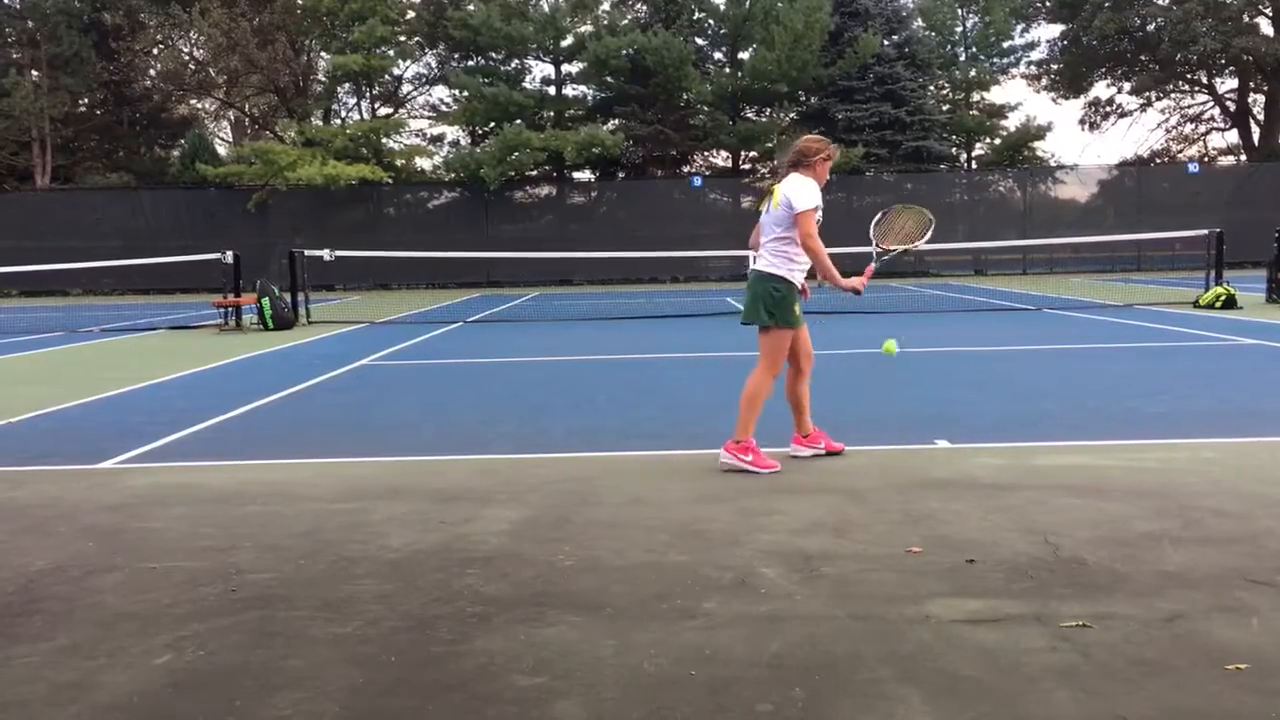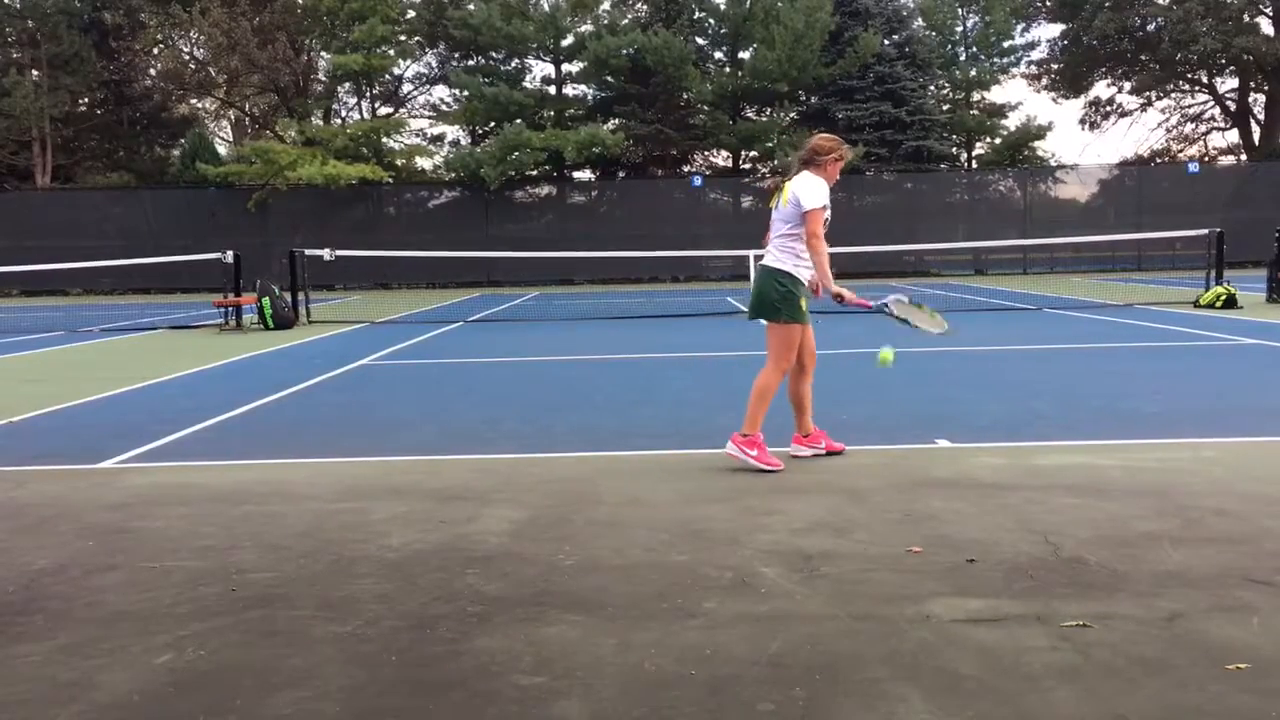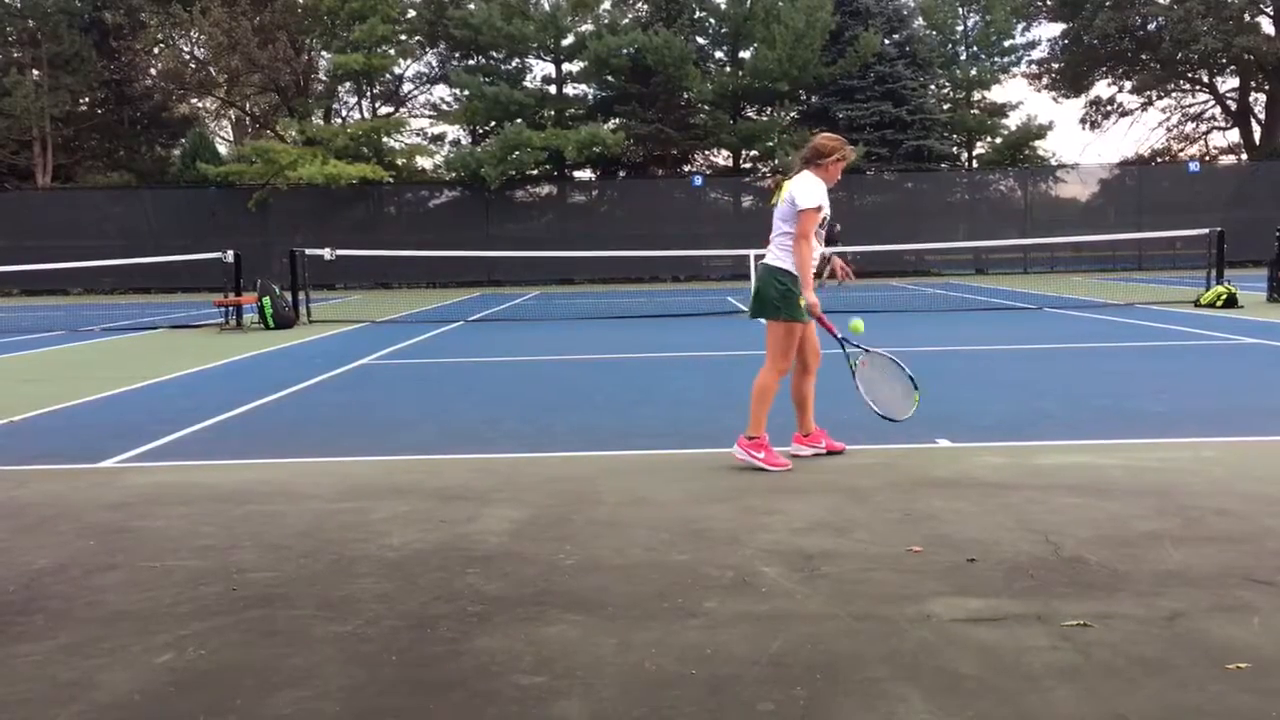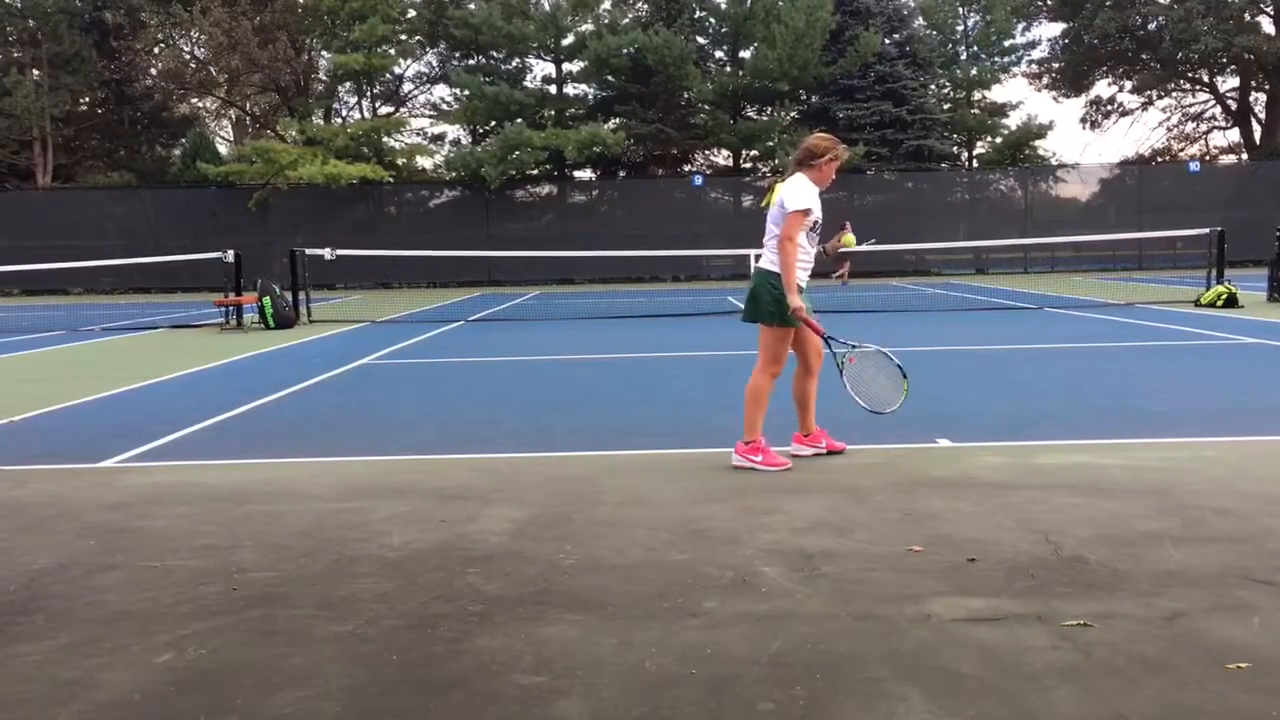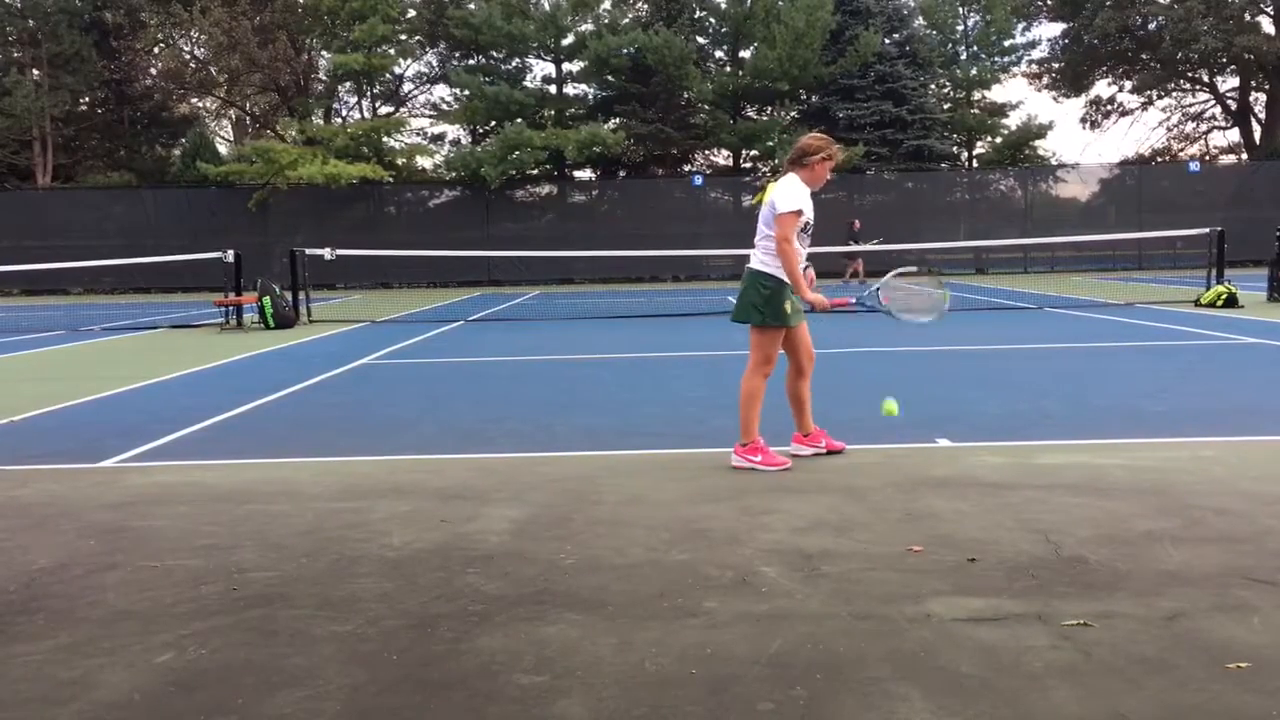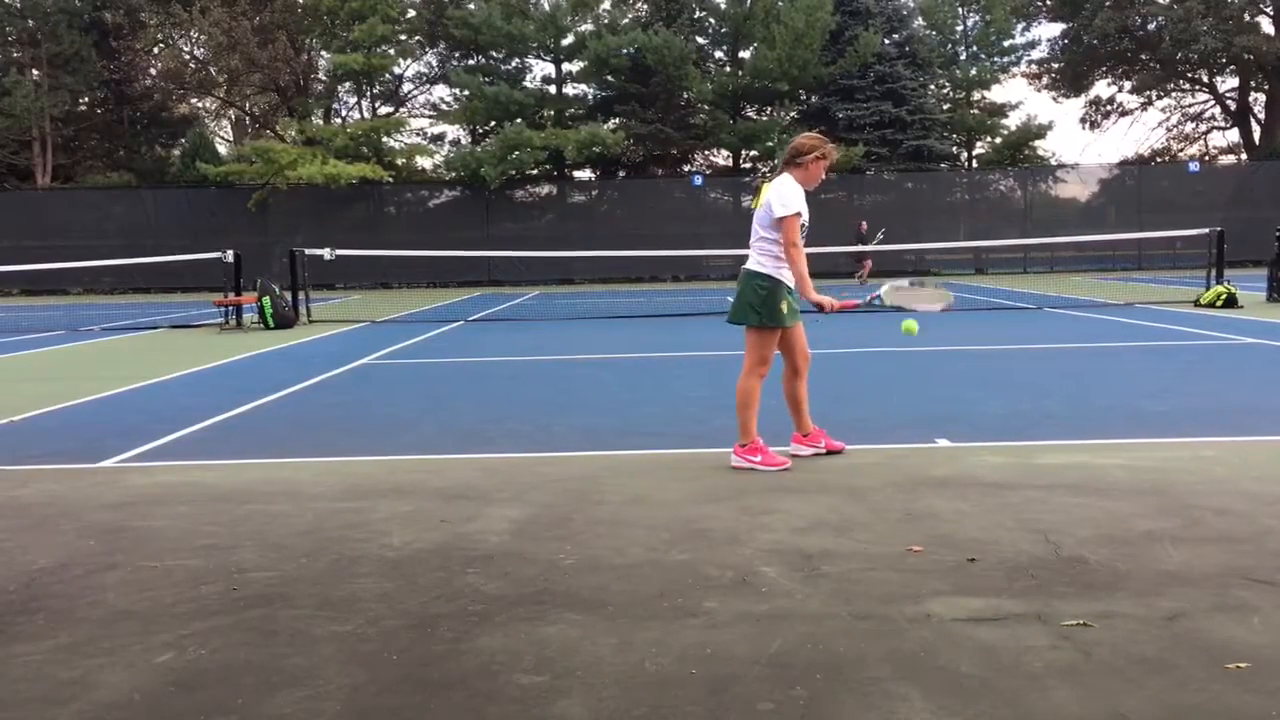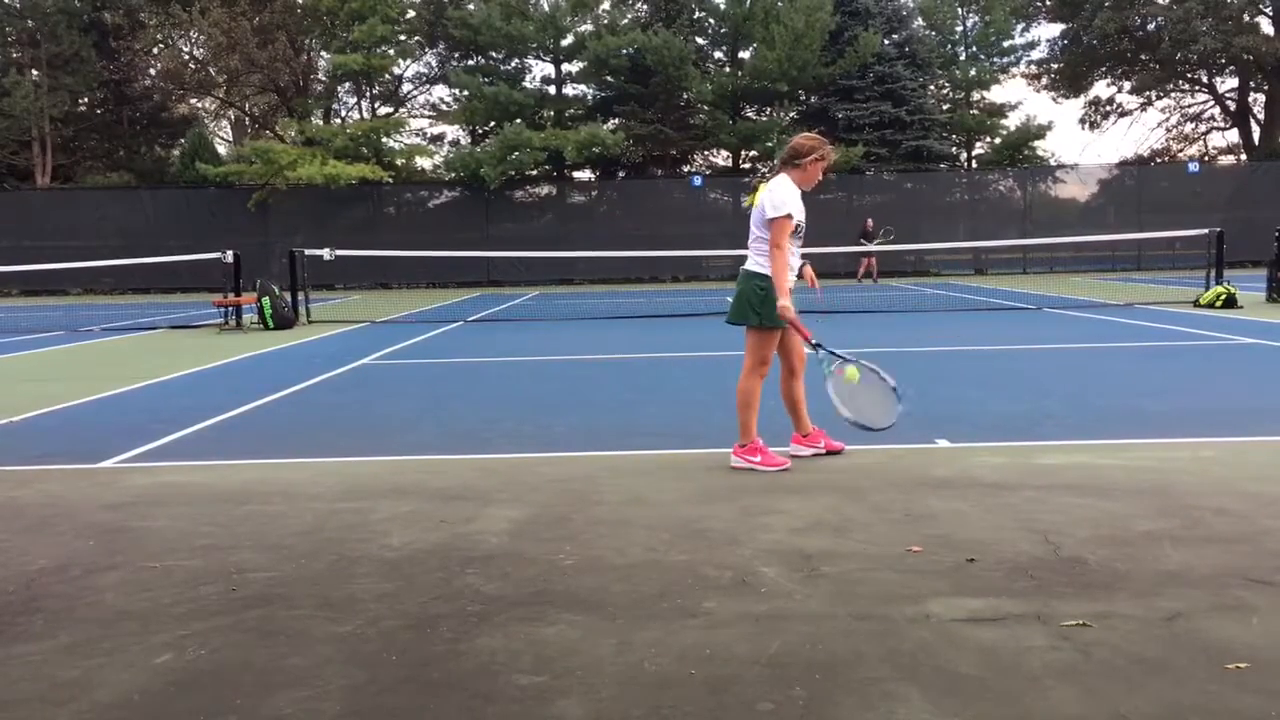
dt=0.2s
person 1, frame 1
left shoulder: (782, 189)
right shoulder: (805, 187)
left elbow: (755, 241)
right elbow: (809, 239)
right wrist: (837, 280)
left hip: (774, 281)
right hip: (777, 285)
left knee: (802, 361)
right knee: (768, 368)
left ankle: (805, 436)
right ankle: (739, 446)
person 1, frame 2
left shoulder: (794, 185)
right shoulder: (814, 185)
right elbow: (814, 239)
left wrist: (811, 277)
right wrist: (828, 284)
left hip: (783, 278)
right hip: (783, 281)
left knee: (805, 360)
right knee: (779, 365)
left ankle: (806, 436)
right ankle: (747, 438)
person 1, frame 3
left shoulder: (801, 184)
right shoulder: (812, 185)
right elbow: (802, 239)
left wrist: (829, 259)
right wrist: (807, 290)
left hip: (786, 280)
right hip: (784, 281)
left knee: (809, 359)
right knee: (778, 363)
left ankle: (807, 435)
right ankle: (752, 442)
person 1, frame 4
left shoulder: (798, 186)
right shoulder: (802, 188)
right elbow: (786, 241)
left wrist: (825, 248)
right wrist: (792, 294)
left hip: (785, 285)
right hip: (778, 284)
left knee: (812, 358)
right knee: (770, 367)
left ankle: (807, 436)
right ankle: (749, 446)
person 1, frame 5
left shoulder: (793, 188)
right shoulder: (793, 189)
right elbow: (784, 244)
left wrist: (804, 271)
right wrist: (807, 291)
left hip: (779, 286)
right hip: (769, 284)
left knee: (804, 359)
right knee: (761, 367)
left ankle: (806, 436)
right ankle: (747, 447)
person 1, frame 6
left shoulder: (788, 188)
right shoulder: (788, 189)
right elbow: (791, 245)
left wrist: (801, 275)
right wrist: (810, 292)
left hip: (776, 286)
right hip: (765, 284)
left knee: (799, 360)
right knee: (757, 367)
left ankle: (806, 435)
right ankle: (747, 447)
person 1, frame 7
left shoulder: (786, 189)
right shoulder: (783, 190)
right elbow: (777, 246)
left wrist: (802, 267)
right wrist: (781, 297)
left hip: (773, 287)
right hip: (764, 287)
left knee: (795, 359)
right knee: (758, 367)
left ankle: (805, 435)
right ankle: (746, 447)
